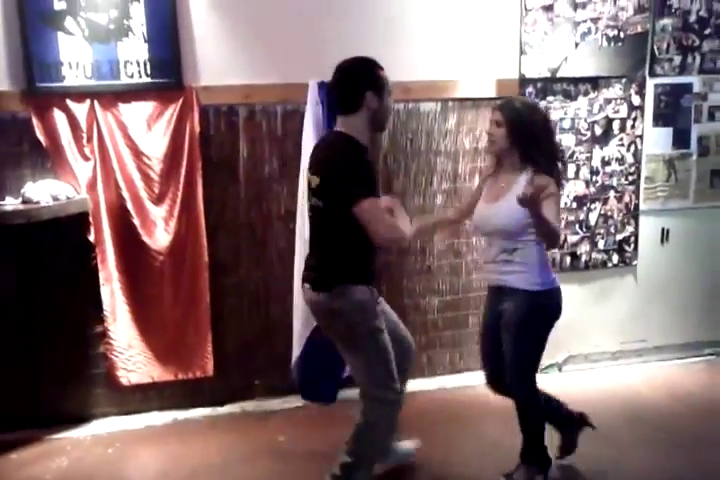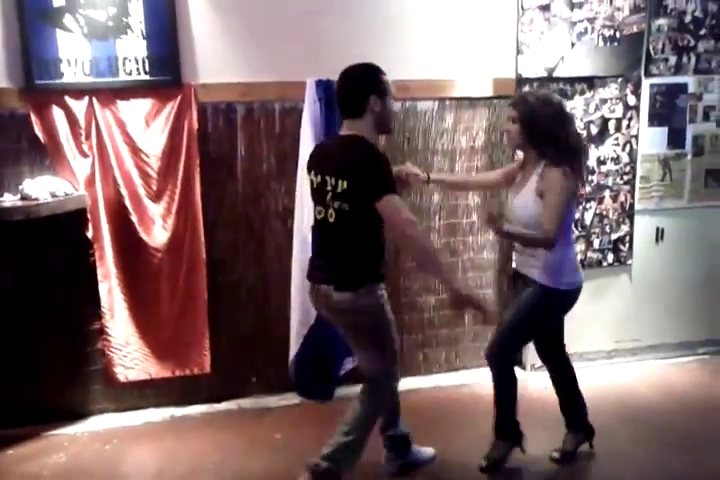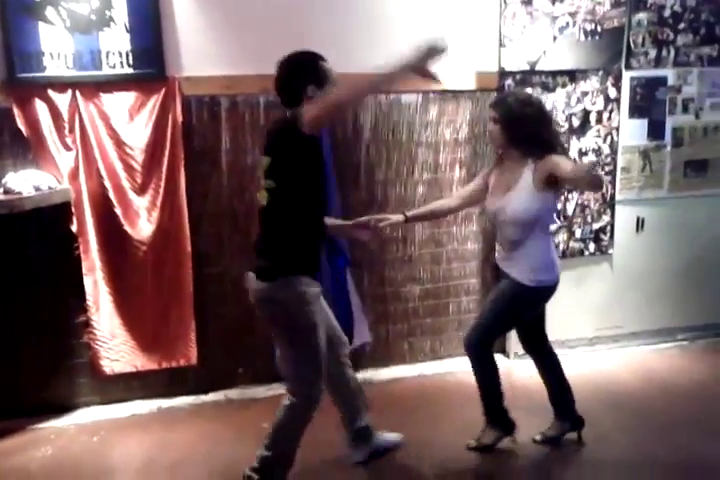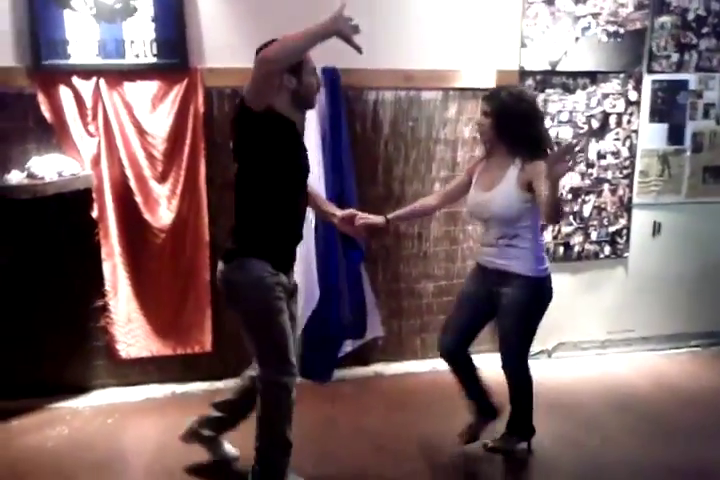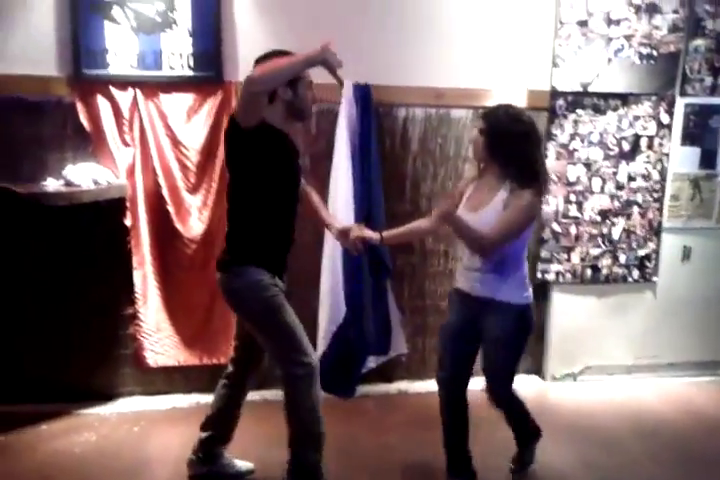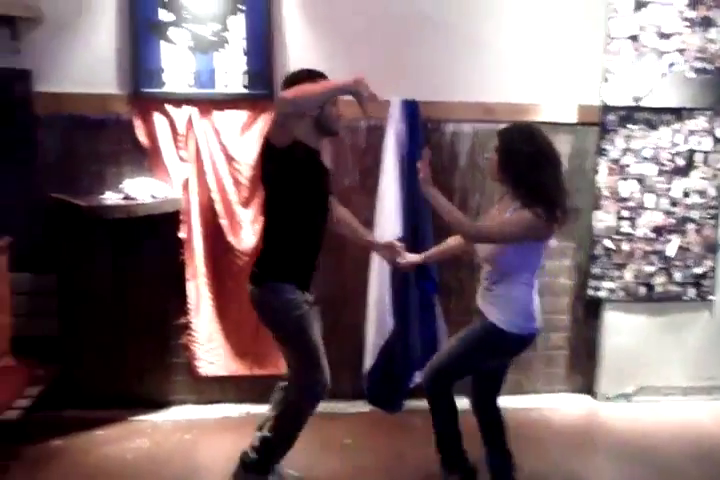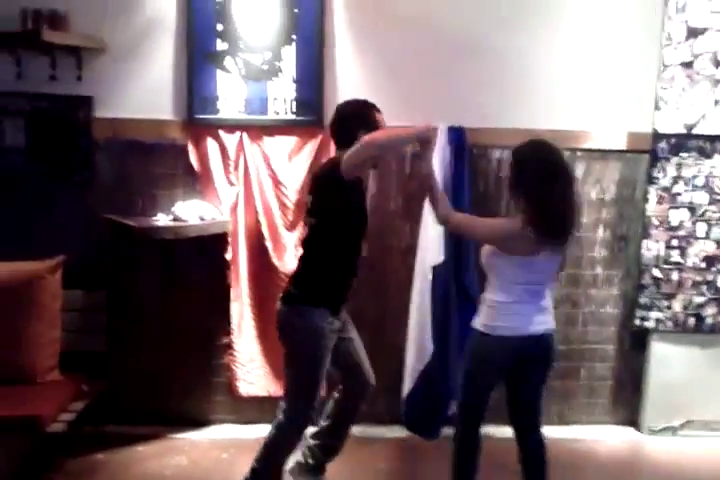
dt=0.3s
person 1, frame 1
left shoulder: (331, 147)
right shoulder: (350, 157)
right elbow: (384, 235)
left wrist: (379, 203)
right wrist: (404, 226)
left hip: (328, 284)
right hip: (340, 292)
left knee: (401, 349)
right knee: (383, 389)
person 1, frame 2
left shoulder: (322, 154)
right shoulder: (368, 159)
right elbow: (405, 228)
right wrist: (455, 286)
left hip: (322, 284)
right hip: (356, 290)
left knee: (380, 370)
right knee: (378, 381)
person 1, frame 3
left shoulder: (290, 144)
right shoulder: (290, 134)
right elbow: (338, 98)
left wrist: (338, 226)
right wrist: (408, 67)
left hip: (293, 278)
right hip: (284, 283)
left knee: (335, 355)
right knee: (307, 385)
left ankle: (363, 439)
person 1, frame 4
left shoulder: (289, 131)
right shoulder: (256, 120)
right elbow: (269, 59)
left wrist: (332, 212)
left hip: (275, 270)
right hip: (251, 270)
left knee: (277, 368)
right knee: (280, 376)
left ankle: (209, 427)
person 1, frame 5
left shoulder: (285, 144)
right shoulder: (247, 133)
left elbow: (300, 187)
right elbow: (254, 82)
left wrist: (332, 222)
right wrist: (315, 56)
left hip: (261, 272)
right hip: (248, 273)
left knee: (245, 365)
right knee: (301, 366)
person 1, frame 6
left shoulder: (315, 162)
right shoulder: (282, 151)
left elbow: (331, 209)
right elbow: (285, 102)
left wrist: (375, 242)
right wrist: (346, 87)
left hip: (295, 287)
right hip: (278, 287)
left knee: (303, 378)
right knee: (313, 382)
person 1, frame 7
left shoulder: (340, 180)
right shoulder: (333, 175)
right elbow: (373, 145)
left wrist: (354, 242)
right wrist: (418, 132)
left hip: (328, 309)
right hip: (307, 312)
left knee: (360, 382)
right knee: (298, 409)
person 2, frame 1
left shoulder: (541, 180)
right shoulder: (490, 180)
left elbow: (552, 240)
right elbow: (457, 214)
left wrist: (533, 209)
right wrist: (413, 227)
left hip: (532, 295)
right hip: (499, 294)
left knee: (518, 380)
right knee: (498, 379)
right ankle: (565, 419)
person 2, frame 2
left shoulder: (558, 175)
right shoulder: (523, 170)
left elbow: (549, 238)
right elbow: (479, 181)
left wrist: (506, 231)
right wrist: (427, 177)
left hip: (552, 285)
right hip: (531, 279)
left knee: (498, 353)
right knee: (552, 355)
left ankle: (506, 435)
right ankle: (578, 428)
person 2, frame 3
left shoulder: (545, 167)
right shoulder: (492, 172)
left elbow: (590, 182)
right elbow: (452, 204)
left wrist: (587, 175)
right wrist: (402, 218)
left hip: (530, 280)
right hip: (511, 274)
left knee: (476, 343)
right knee: (536, 345)
left ankle: (498, 423)
right ankle: (567, 417)
person 2, frame 4
left shoulder: (533, 168)
right shoulder: (479, 167)
left elbow: (552, 216)
right elbow: (436, 200)
left wrist: (555, 179)
right wrist: (385, 219)
left hip: (525, 279)
right hip: (485, 272)
left knee: (513, 358)
right knee: (450, 345)
left ankle: (520, 428)
right ankle: (483, 409)
person 2, frame 5
left shoulder: (526, 196)
right shoulder: (472, 184)
left elbow: (487, 246)
right elbow: (432, 224)
left wrist: (450, 218)
right wrist: (380, 236)
left hip: (505, 305)
right hip: (464, 297)
left knee: (498, 390)
right knee: (450, 386)
left ankle: (526, 434)
person 2, frame 6
left shoulder: (533, 217)
right shoulder: (507, 203)
left elbow: (473, 233)
right elbow: (467, 239)
left wrist: (430, 189)
right wrist: (421, 257)
left hip: (508, 326)
right hip: (495, 318)
left knee: (434, 379)
right knee: (483, 399)
person 2, frame 7
left shoulder: (508, 230)
right shoulder: (560, 229)
left elbow: (447, 217)
left wrist: (428, 169)
left hip: (495, 337)
right hip: (539, 337)
left knee: (469, 418)
right knee: (527, 424)
